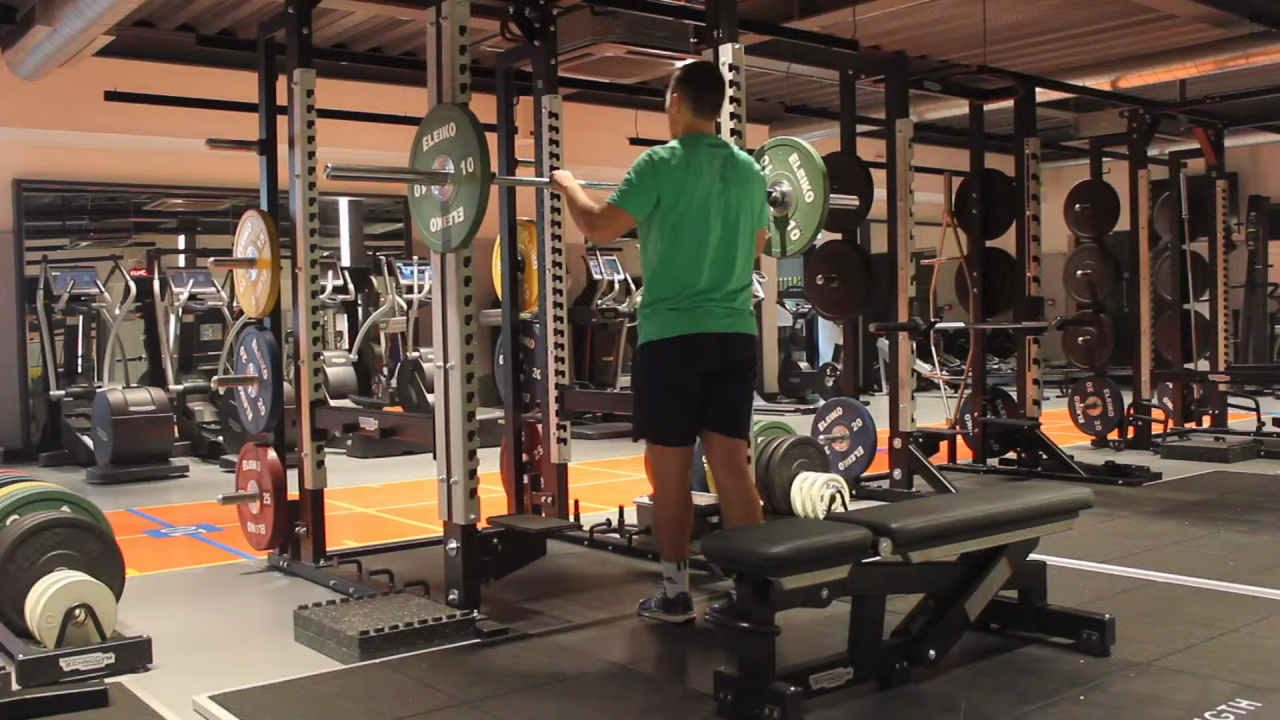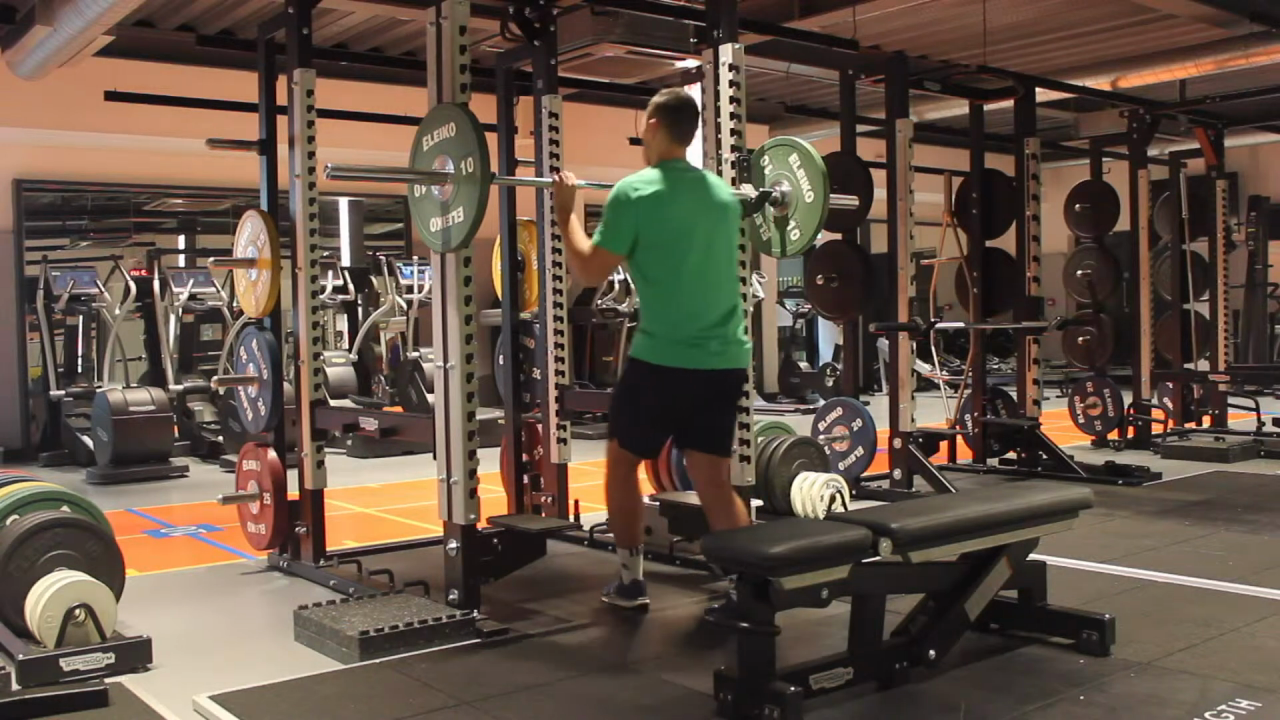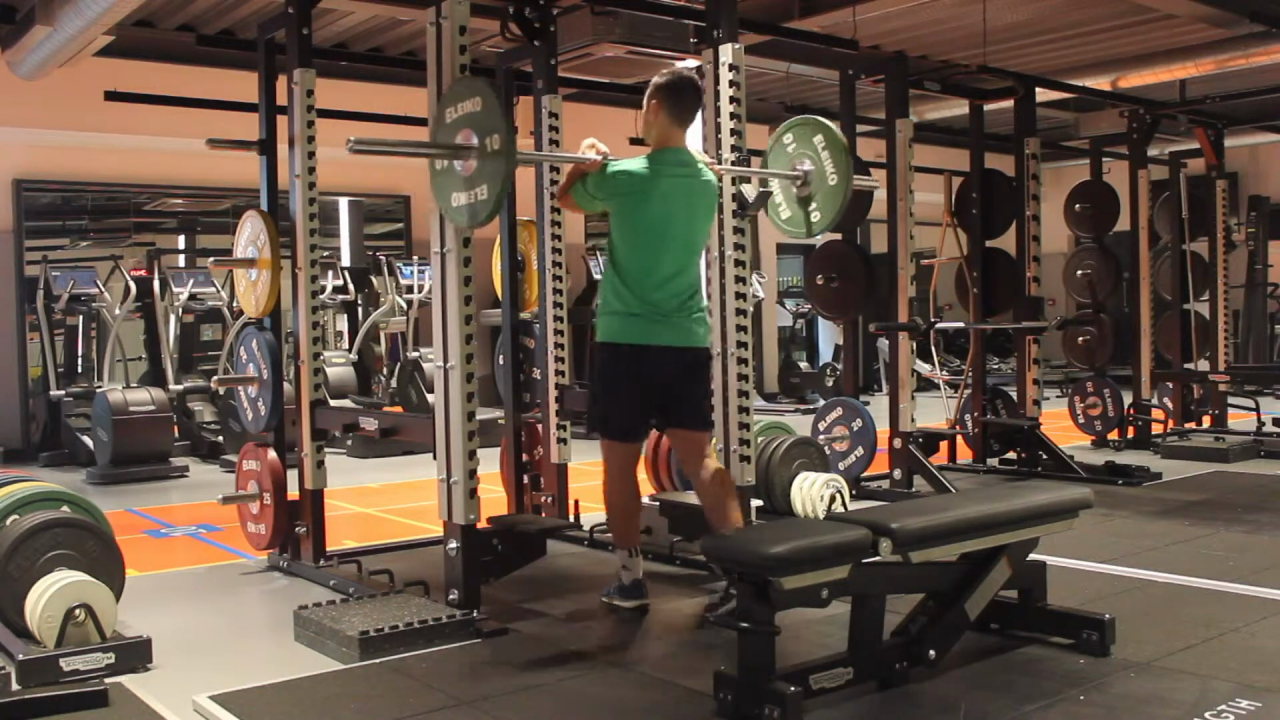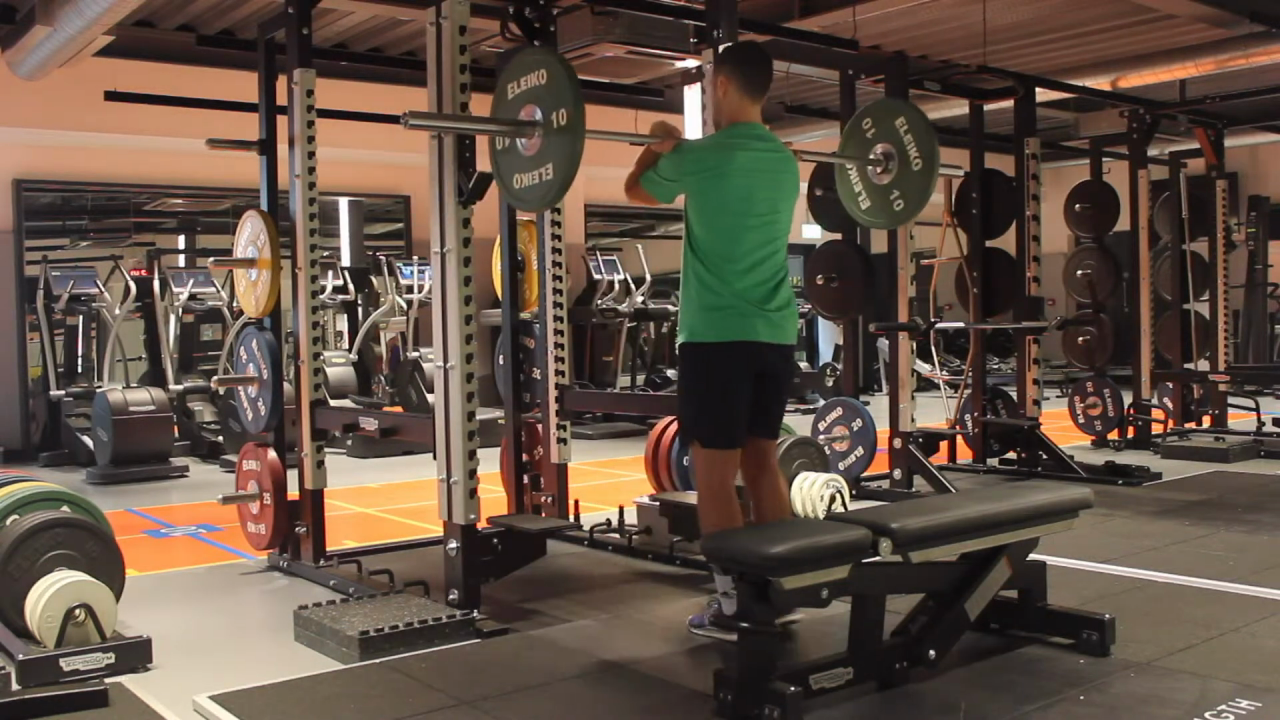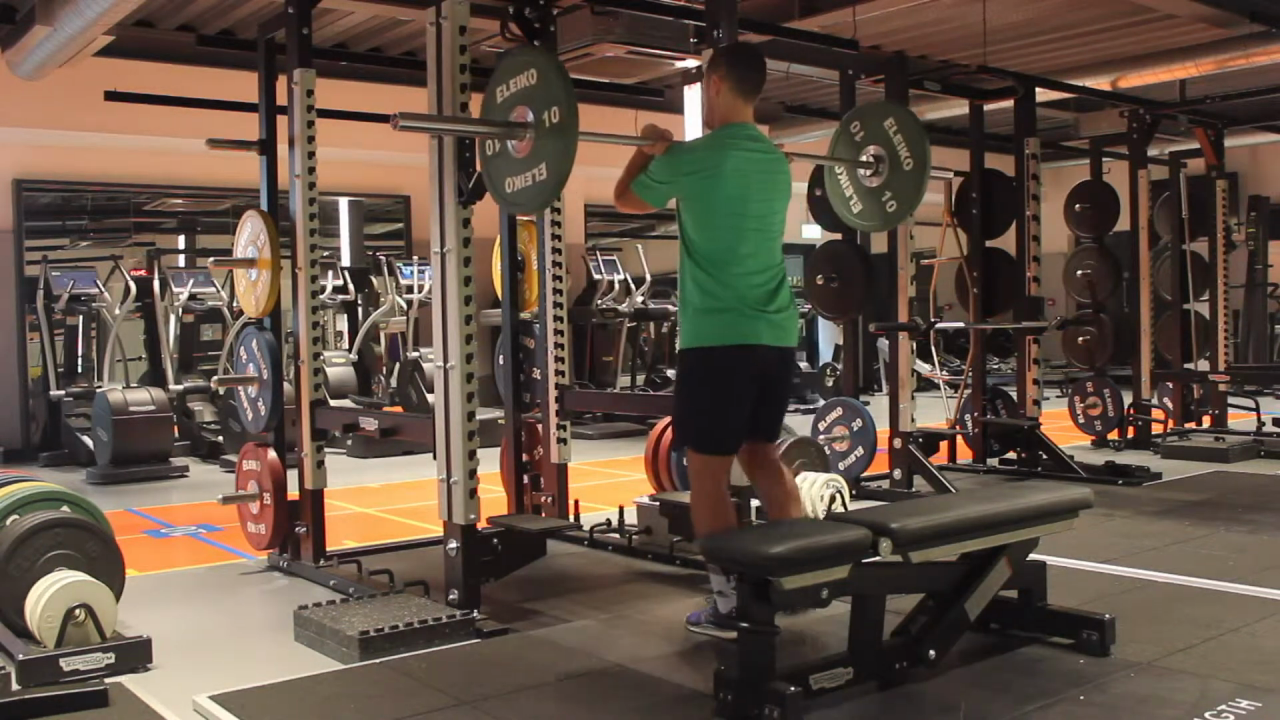
dt=1s
person 1, frame 1
left shoulder: (662, 161)
right shoulder: (749, 169)
left elbow: (600, 227)
left wrist: (568, 185)
left hip: (673, 335)
right hip: (736, 334)
left knee: (671, 470)
right knee: (732, 465)
left ankle: (675, 593)
person 1, frame 2
left shoulder: (636, 191)
right shoulder: (723, 192)
left elbow: (589, 270)
left wrist: (567, 208)
left hip: (662, 358)
right hip: (726, 359)
left knee: (623, 464)
right knee: (713, 479)
left ankle: (630, 579)
person 1, frame 3
left shoulder: (623, 177)
right shoulder: (707, 182)
left elbow: (567, 199)
left wrist: (585, 162)
right wrist: (697, 161)
left hip: (627, 341)
right hip: (689, 341)
left knee: (621, 463)
right knee: (700, 458)
left ankle: (630, 578)
person 1, frame 4
left shoulder: (698, 156)
right shoulder: (786, 161)
left elbow: (636, 190)
left wrist: (659, 144)
left hip: (716, 336)
right hip: (775, 335)
left knee: (714, 473)
right knee: (761, 463)
left ankle: (731, 606)
person 1, frame 5
left shoulder: (693, 157)
right shoulder: (778, 162)
left elbow: (626, 199)
left wrist: (649, 150)
left hip: (717, 339)
right hip: (777, 336)
left knee: (710, 473)
right knee: (762, 459)
left ankle: (728, 607)
